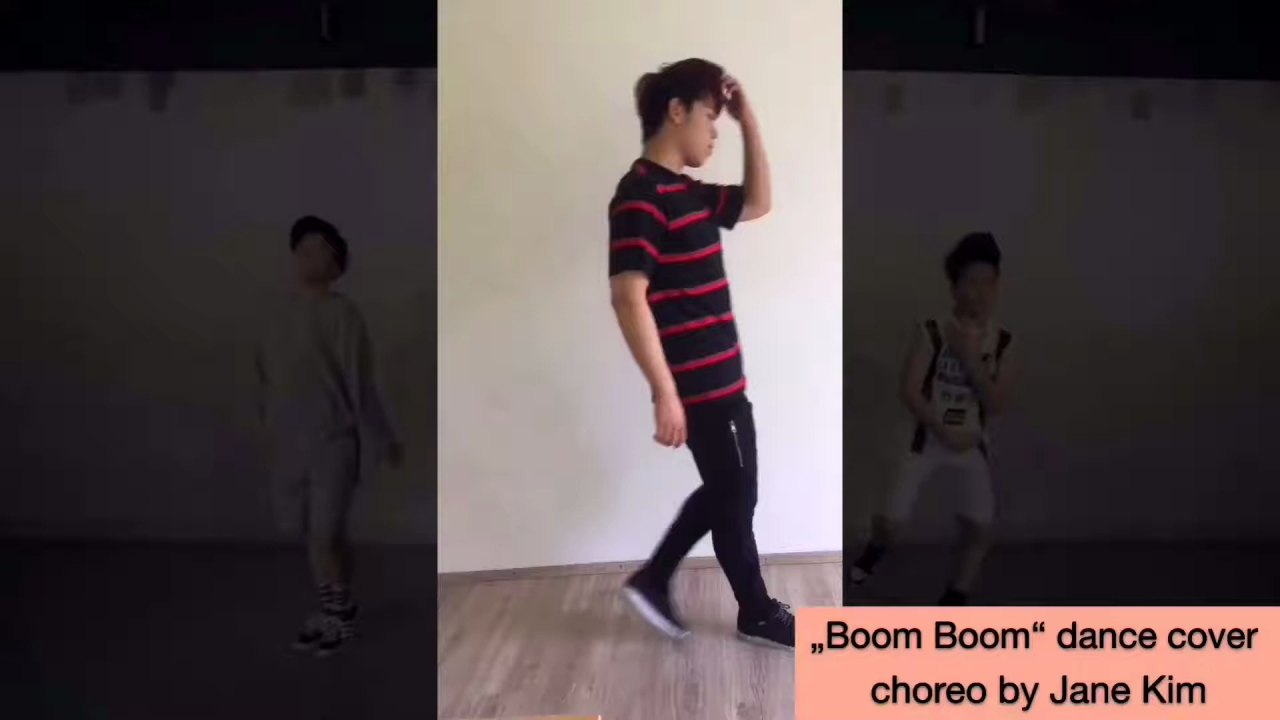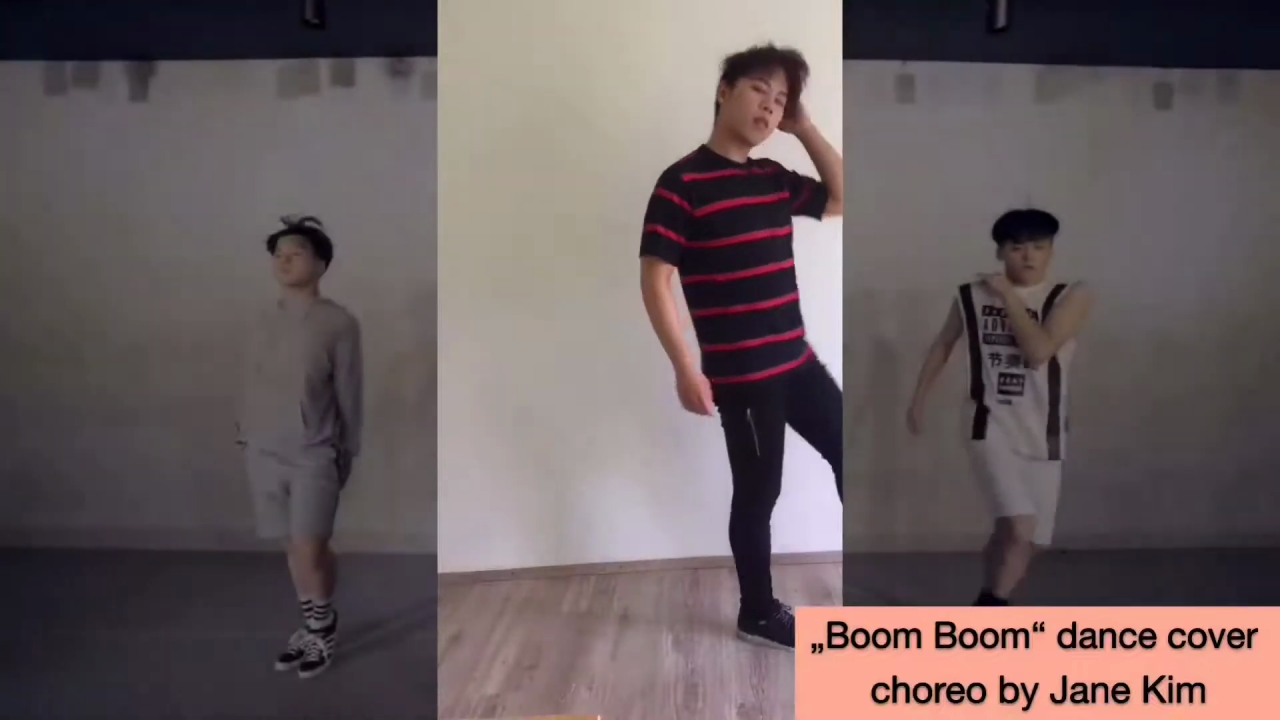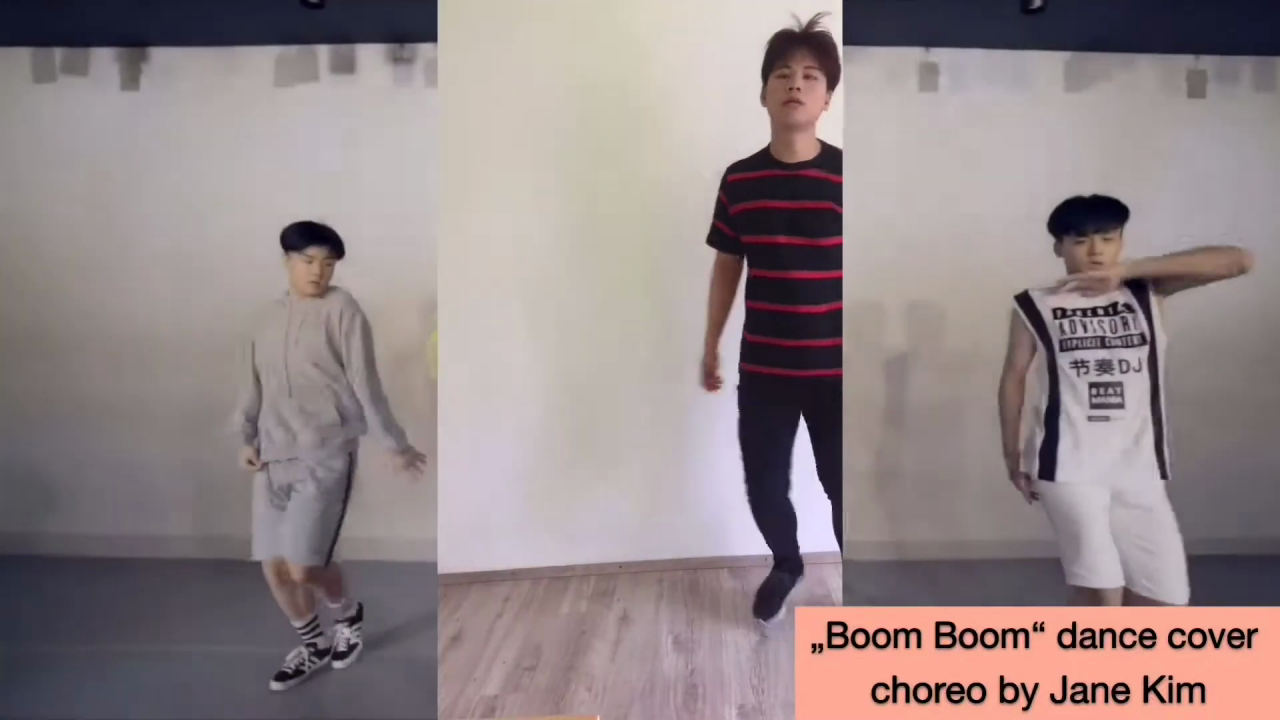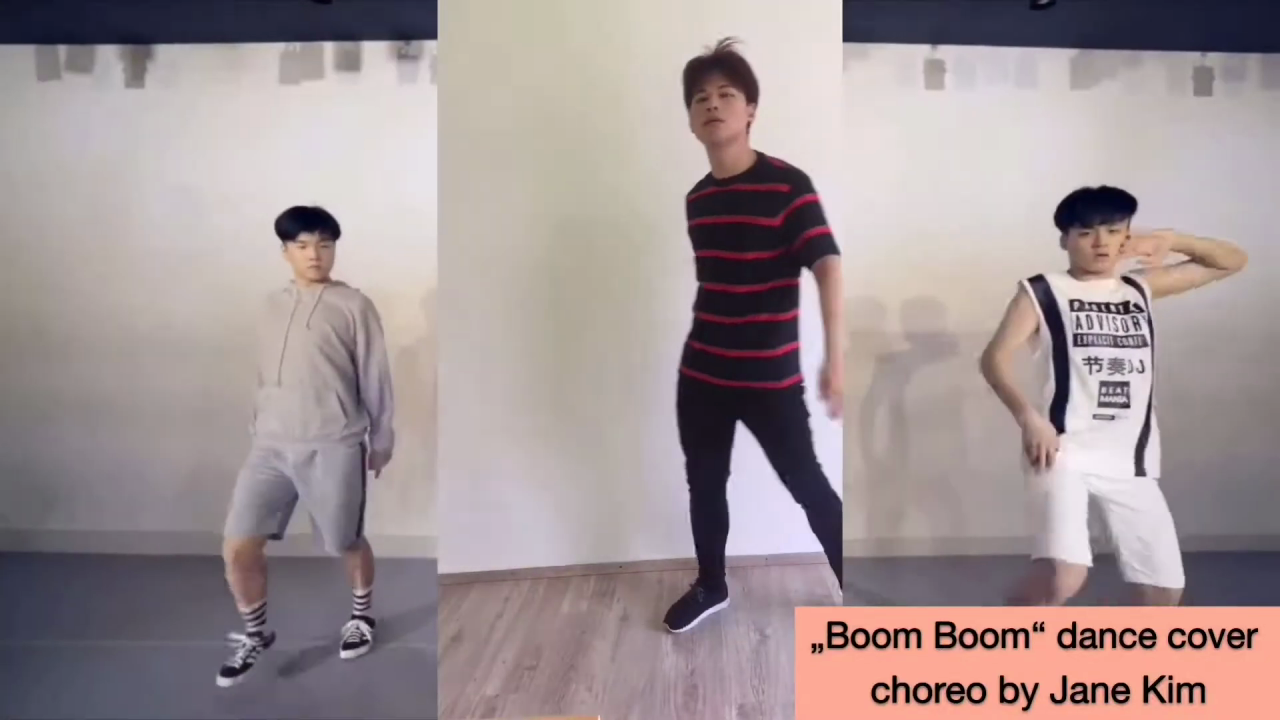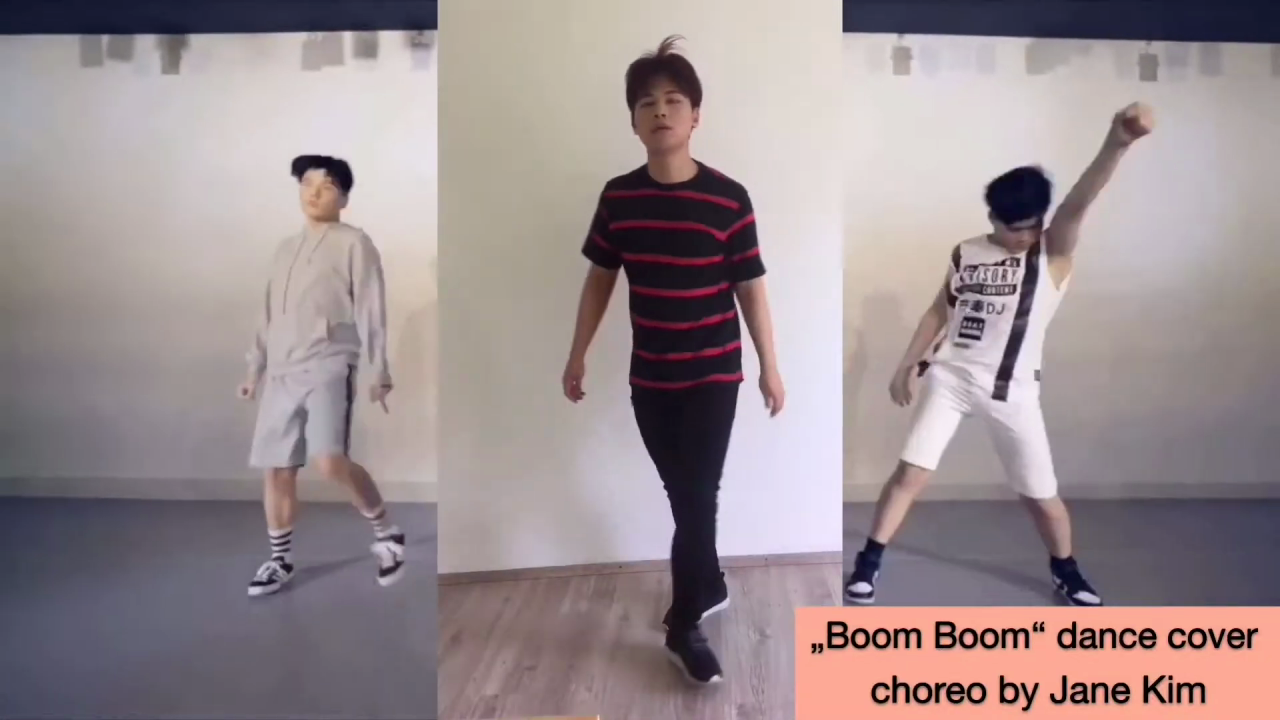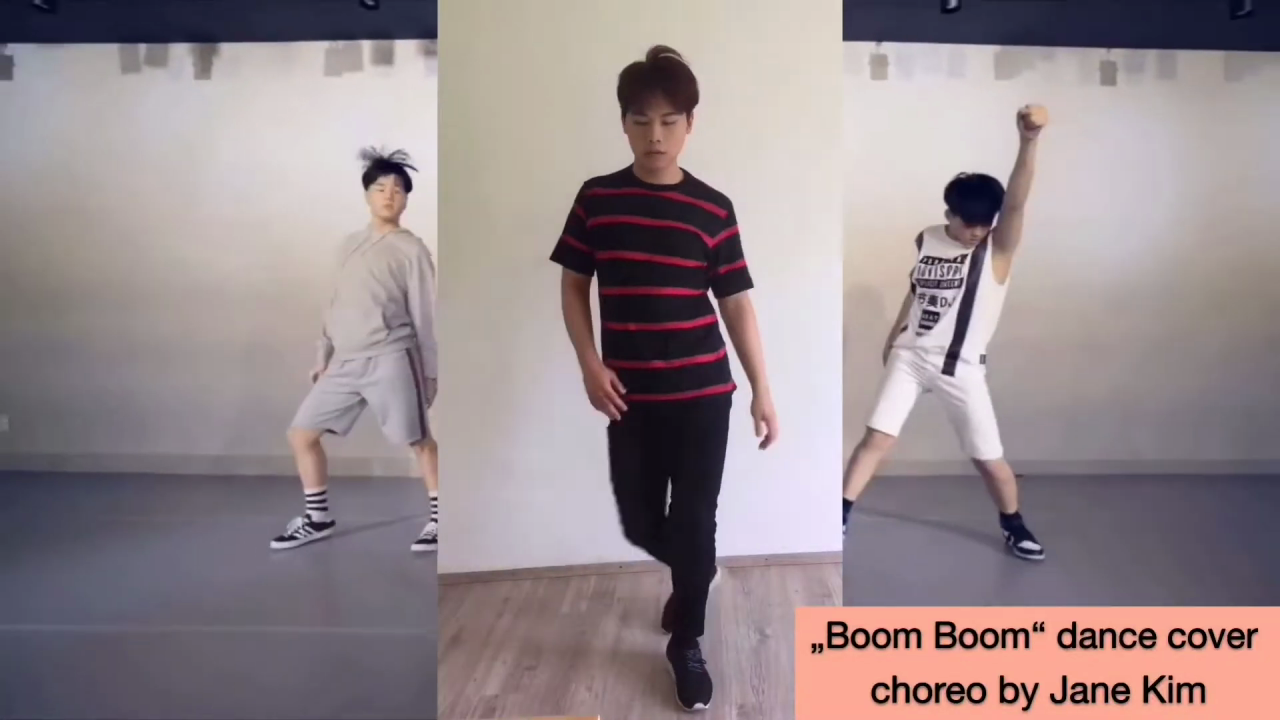
dt=0.5s
person 1, frame 1
left shoulder: (688, 192)
right shoulder: (641, 194)
left elbow: (759, 201)
right elbow: (628, 297)
left wrist: (748, 118)
right wrist: (662, 390)
left hip: (720, 377)
right hip: (701, 384)
left knee: (727, 490)
right knee: (736, 495)
left ankle: (653, 580)
right ankle: (756, 612)
person 1, frame 2
left shoulder: (771, 178)
right shoulder: (682, 182)
left elbow: (842, 197)
right elbow: (655, 281)
left wrist: (801, 123)
right wrist: (685, 366)
left hip: (795, 359)
right hip: (741, 370)
left knee: (846, 457)
right knee: (758, 489)
right ankle: (758, 612)
person 1, frame 3
left shoulder: (848, 176)
right shoulder: (739, 181)
right wrist: (710, 347)
left hip: (833, 368)
right hip: (763, 367)
left knee: (842, 488)
right knee: (764, 486)
right ankle: (787, 563)
person 1, frame 4
left shoulder: (787, 186)
right shoulder: (697, 198)
left elbow: (828, 270)
left wrist: (835, 354)
left hip: (769, 375)
right hip: (700, 371)
left knee: (807, 486)
right knee: (704, 483)
right ankle: (711, 585)
person 1, frame 5
left shoulder: (728, 197)
right shoulder: (618, 197)
left elbow: (751, 285)
right elbow: (600, 279)
left wrist: (769, 365)
right wrist: (578, 355)
left hip: (712, 374)
right hip: (650, 376)
left knee: (694, 495)
right knee: (685, 492)
left ankle: (686, 626)
right ankle: (709, 587)
person 1, frame 6
left shoulder: (713, 209)
right shoulder: (597, 198)
left elbow: (736, 302)
right elbow: (574, 286)
left wrist: (762, 389)
right wrist: (591, 365)
left hip: (703, 390)
right hip: (631, 394)
left knee: (694, 519)
right knee: (639, 522)
left ankle: (686, 642)
right ankle: (692, 577)
person 2, frame 1
left shoulder: (341, 313)
right shoulder: (287, 311)
left elbow: (358, 381)
right elbow: (265, 369)
left wrist: (381, 438)
right wrist: (268, 420)
left hip: (332, 442)
right hip: (288, 441)
left knee: (327, 534)
right knee: (307, 533)
left ankle: (343, 610)
right ankle: (327, 607)
person 2, frame 2
left shoulder: (338, 323)
right shoulder: (269, 318)
left elbow: (349, 393)
left wrist: (348, 452)
right wrist: (245, 430)
left hip: (313, 453)
right hip: (264, 450)
left knee: (311, 548)
right knee: (292, 545)
left ankle: (323, 627)
right ankle: (310, 624)
person 2, frame 3
left shoulder: (342, 308)
right shoulder: (271, 318)
left elbow: (363, 381)
right elbow: (253, 384)
left wrist: (395, 441)
right wrist: (246, 438)
left hip: (326, 457)
right hip: (275, 459)
left knee: (302, 566)
right knee: (273, 567)
left ankle: (347, 614)
right ankle: (314, 645)
person 2, frame 4
left shoulder: (354, 306)
right shoulder: (274, 305)
left elbow: (376, 379)
left wrist: (381, 441)
right wrist: (260, 431)
left hip: (333, 445)
right hip: (272, 444)
left knee: (348, 543)
right knee: (237, 546)
left ankle: (361, 615)
right ankle: (255, 633)
person 2, frame 5
left shoulder: (353, 243)
right shoulder: (289, 247)
left elbow: (371, 312)
left wrist: (378, 370)
right wrist: (253, 369)
left hip: (328, 368)
right hip: (281, 374)
left knee: (328, 462)
right knee: (274, 471)
left ankle: (385, 529)
right ankle: (281, 561)
person 2, frame 6
left shoulder: (411, 250)
right shoulder: (350, 244)
left elbow: (424, 313)
left wrist: (430, 371)
right wrist: (324, 354)
left hip: (389, 359)
right hip: (345, 363)
left knee: (418, 441)
right knee: (301, 434)
left ankle: (440, 519)
right ankle: (318, 518)
person 3, frame 1
left shoulder: (1002, 342)
right shoulder: (932, 331)
left elbow: (997, 405)
right elbow: (909, 390)
left wrist: (973, 356)
right wrist: (939, 431)
left hip: (970, 441)
right hip: (925, 436)
left knee: (978, 525)
right knee: (893, 519)
left ankle: (954, 600)
right ankle: (875, 549)
person 3, frame 2
left shoulder: (1071, 296)
right shoulder: (971, 296)
left elbow: (1038, 352)
right elbow: (942, 347)
left wrist: (1008, 296)
right wrist: (918, 400)
left hip: (1043, 434)
right hip: (991, 427)
left knee: (1028, 538)
right knee: (1018, 527)
left ankle: (987, 607)
right ankle: (995, 609)
person 3, frame 3
left shoulder: (1147, 289)
right shoulder: (1033, 306)
right elbow: (1014, 379)
left wrist: (1127, 270)
right wrist: (1013, 452)
left hip: (1138, 468)
right hip: (1067, 464)
left knee: (1167, 598)
right knee: (1102, 593)
person 3, frame 4
left shoulder: (1142, 287)
right shoulder: (1041, 293)
left elbow: (1232, 262)
right elbow: (994, 359)
left wrist: (1172, 239)
right wrist: (1028, 417)
left hip: (1130, 462)
right hip: (1065, 454)
left knee: (1166, 586)
right knee: (1061, 580)
person 3, frame 5
left shoulder: (1053, 250)
right shoulder: (965, 254)
left elbow: (1079, 201)
right elbow: (939, 311)
left wrist: (1119, 142)
right wrist: (907, 364)
left hip: (1011, 388)
right hip: (949, 376)
left knee: (1041, 493)
right knee: (911, 472)
left ankle: (1065, 570)
right ankle: (869, 563)
person 3, frame 6
left shoulder: (998, 249)
right shoulder: (927, 240)
left elbow: (1016, 202)
left wrist: (1028, 140)
right wrist: (892, 336)
left hip: (961, 367)
right hip: (909, 356)
left knee: (989, 457)
right knee: (876, 438)
left ankle: (1014, 526)
right ankle: (839, 518)
